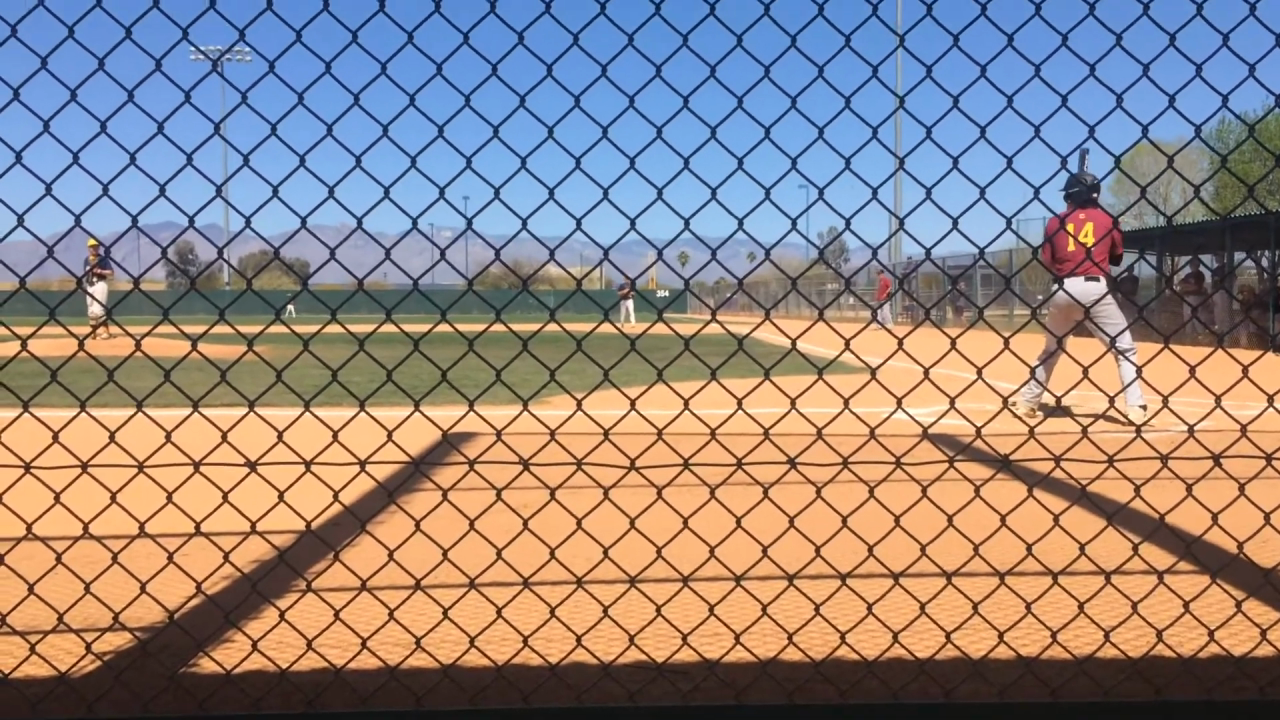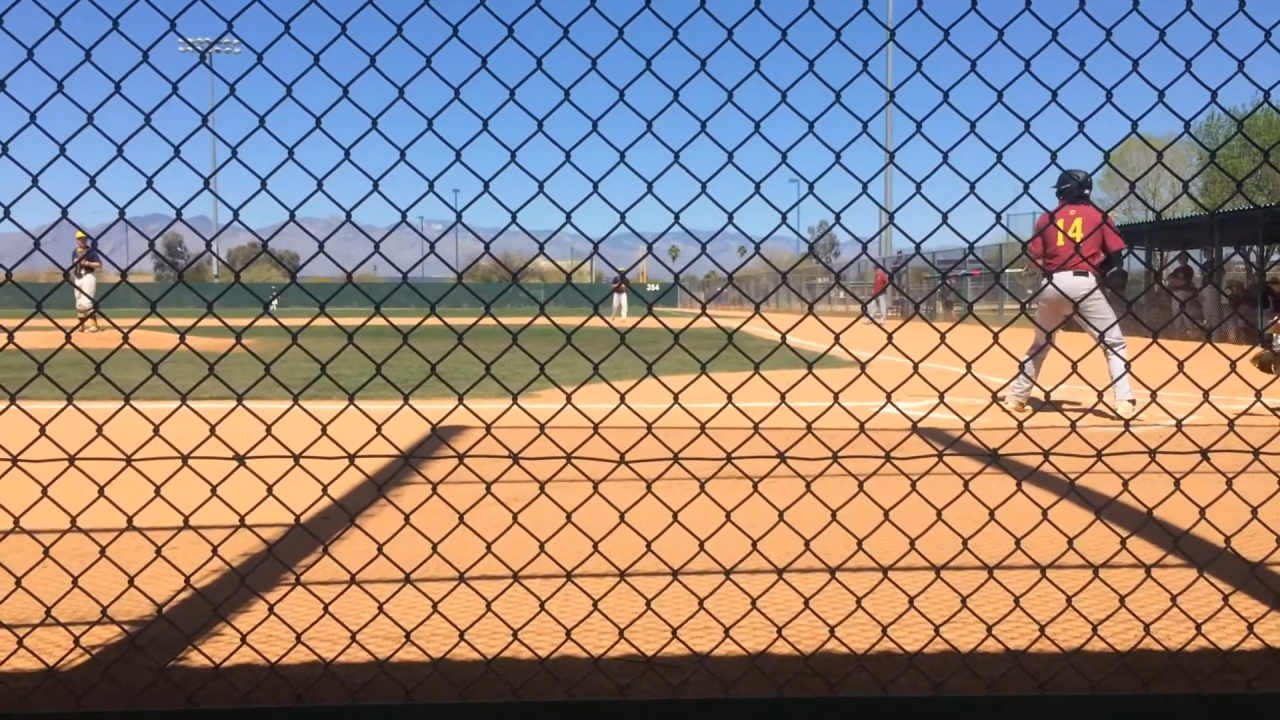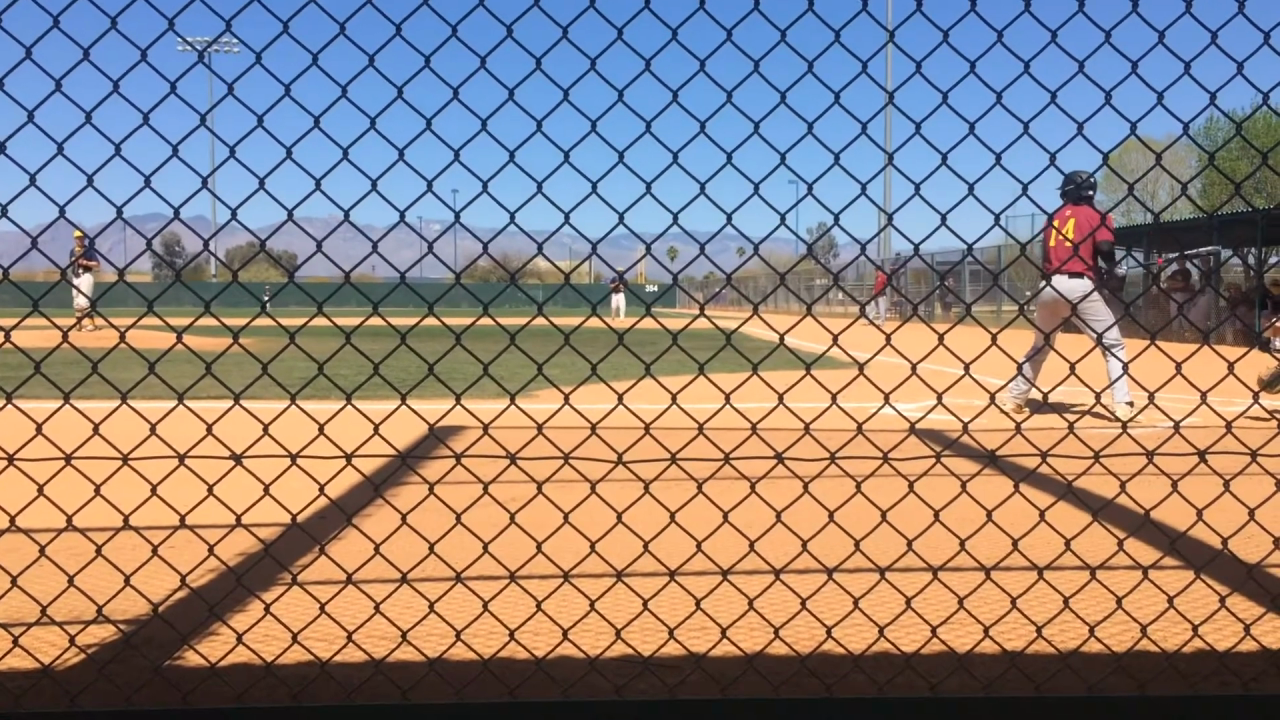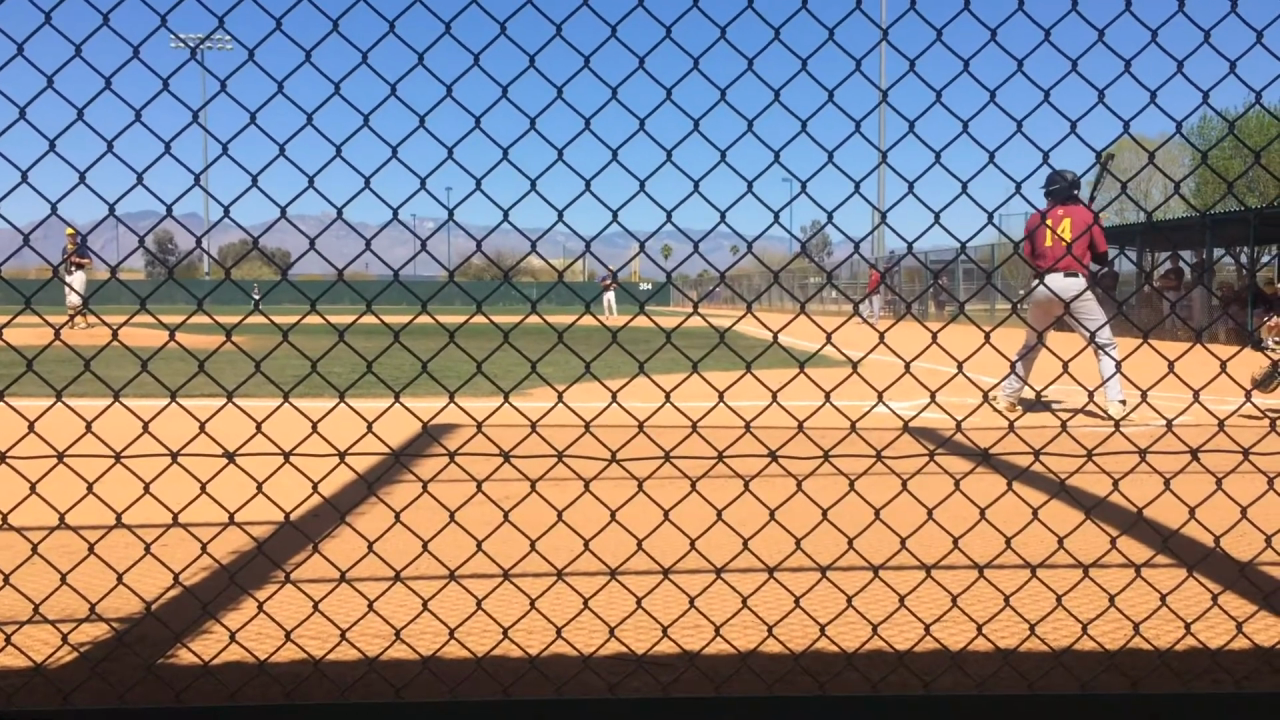
dt=0.5s
person 1, frame 1
left shoulder: (1055, 222)
right shoulder: (1107, 220)
left elbow: (1047, 263)
right elbow: (1117, 259)
left hip: (1063, 290)
right hip: (1094, 289)
left knee: (1051, 350)
right knee: (1125, 349)
left ankle: (1026, 403)
right ankle: (1135, 408)
person 1, frame 2
left shoulder: (1047, 218)
right shoulder: (1098, 216)
left elbow: (1037, 261)
right elbow: (1115, 255)
left hip: (1052, 284)
right hip: (1084, 283)
left knee: (1040, 344)
right knee: (1114, 343)
left ankle: (1015, 397)
right ankle: (1124, 402)
person 1, frame 3
left shoulder: (1054, 218)
right shoulder: (1097, 216)
right elbow: (1105, 246)
right wrist: (1113, 267)
left hip: (1049, 287)
right hip: (1080, 286)
left knee: (1040, 346)
right knee: (1113, 345)
left ankle: (1014, 399)
right ankle: (1122, 404)
person 1, frame 4
left shoulder: (1036, 217)
right shoulder: (1087, 215)
left elbow: (1027, 257)
right elbow: (1102, 258)
left hip: (1042, 286)
right hip: (1074, 284)
left knee: (1031, 344)
right knee: (1104, 344)
left ankle: (1007, 397)
right ankle: (1115, 403)
